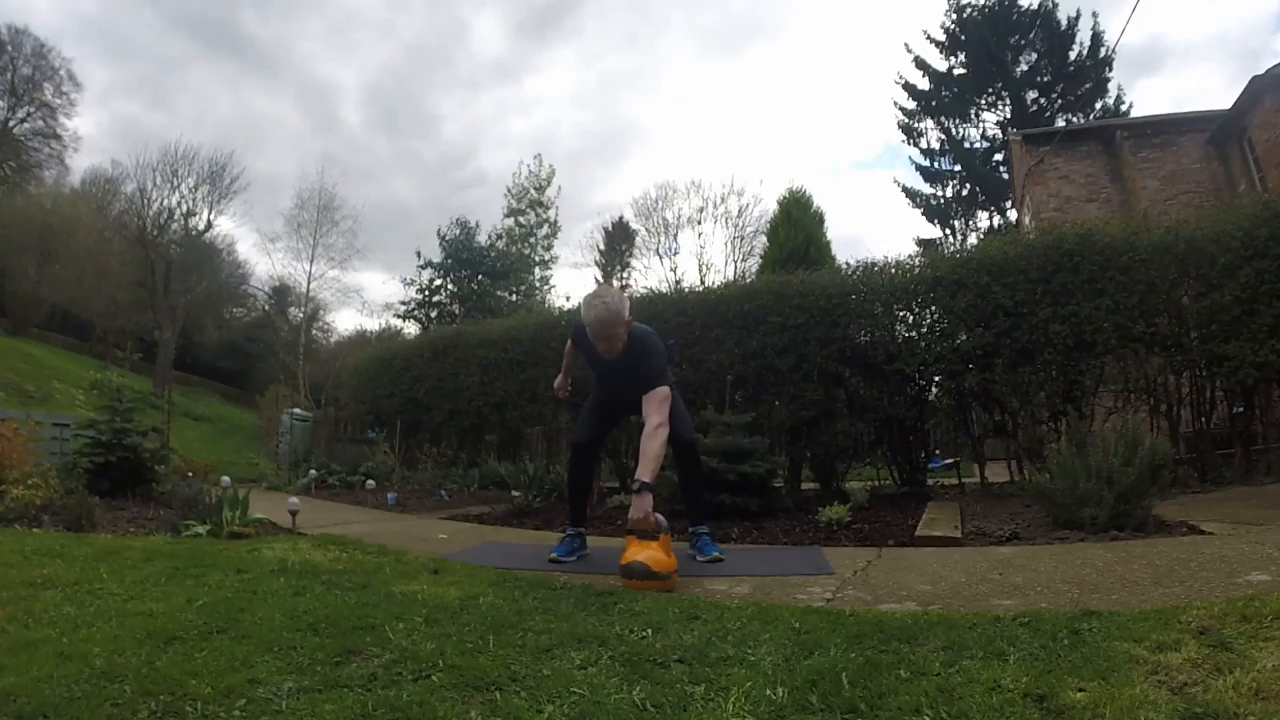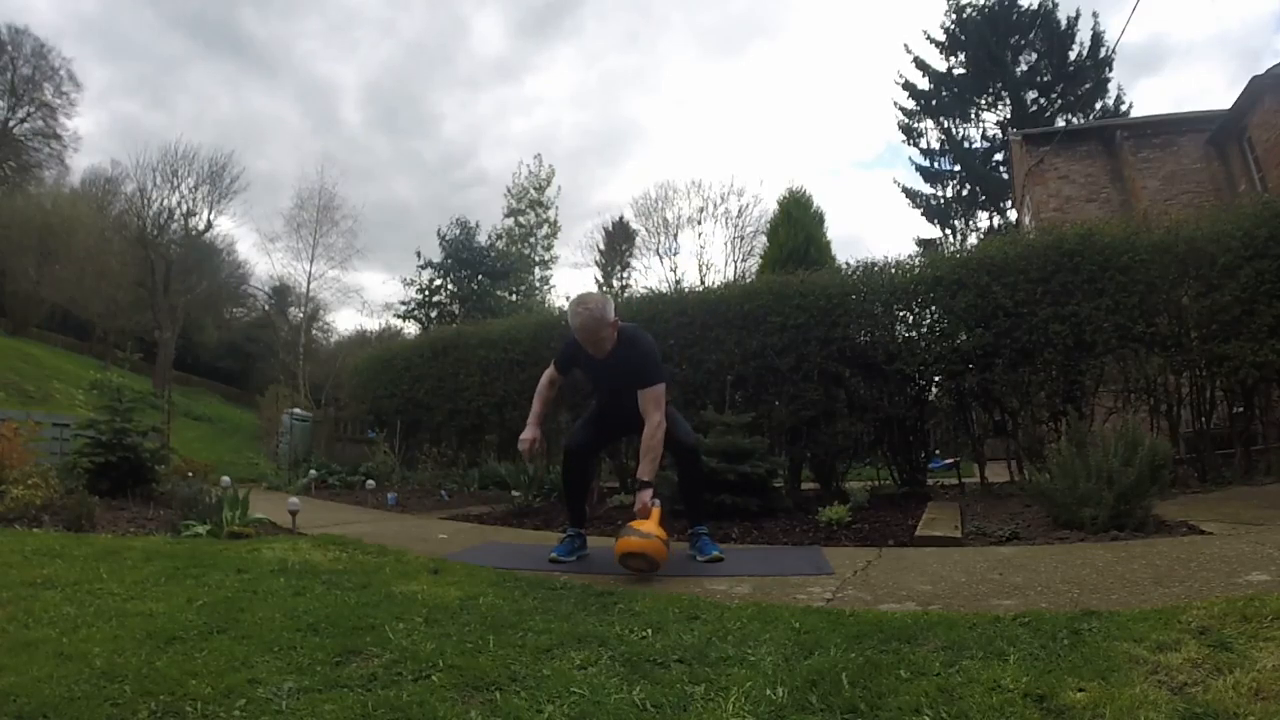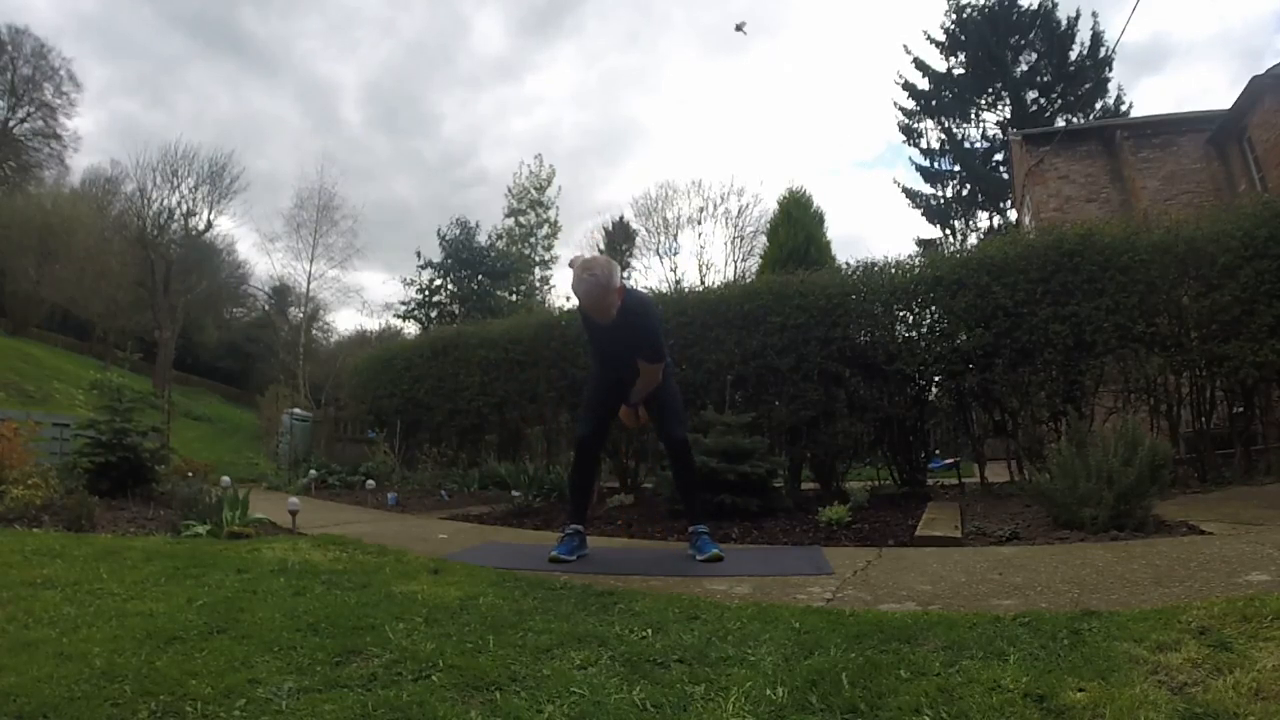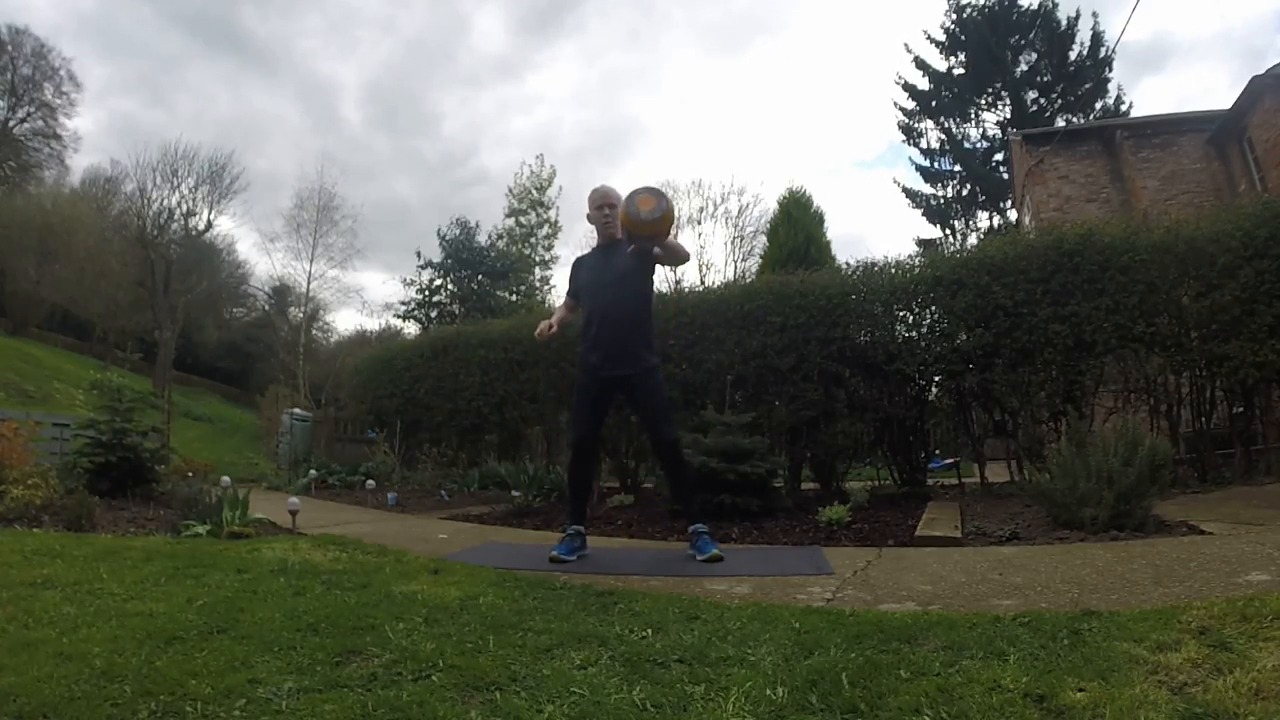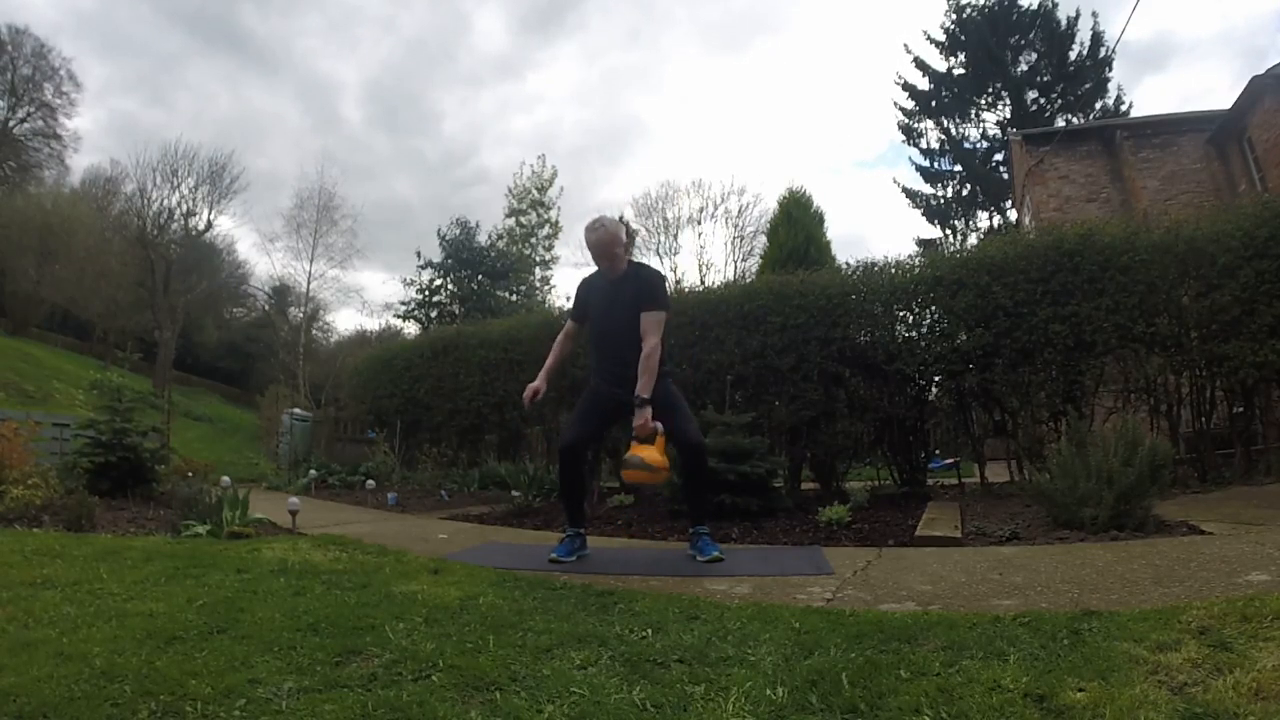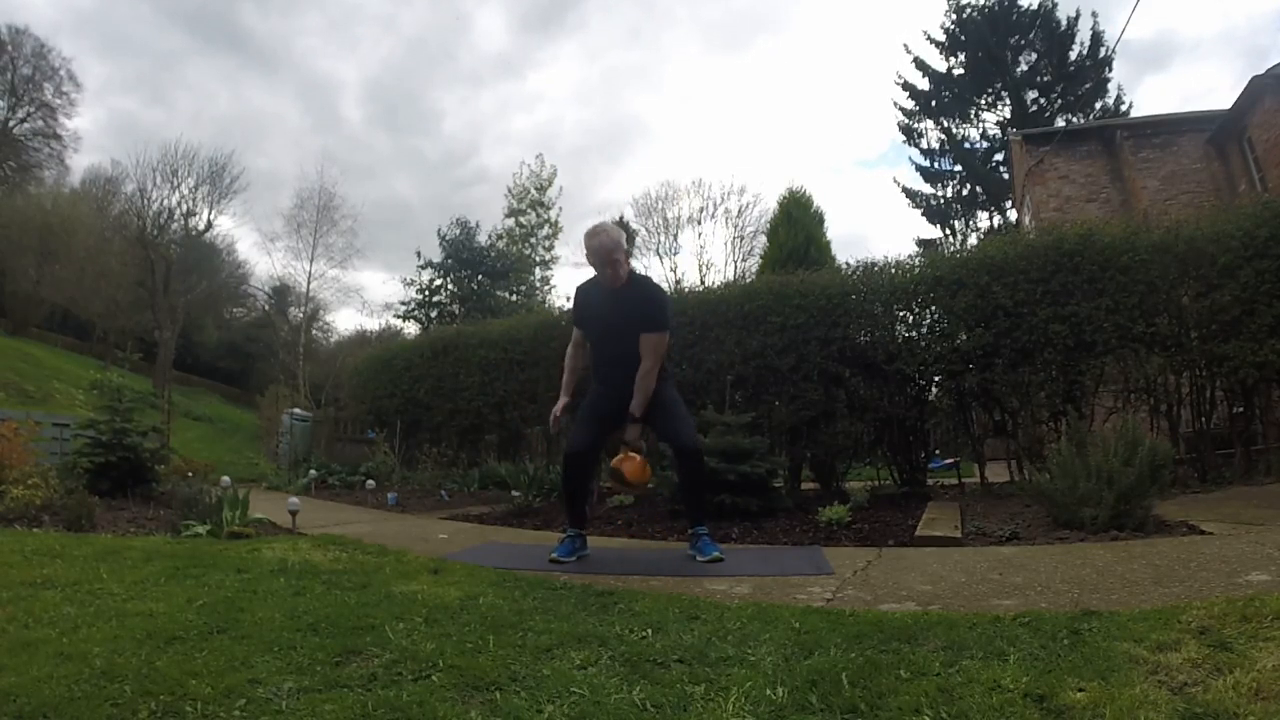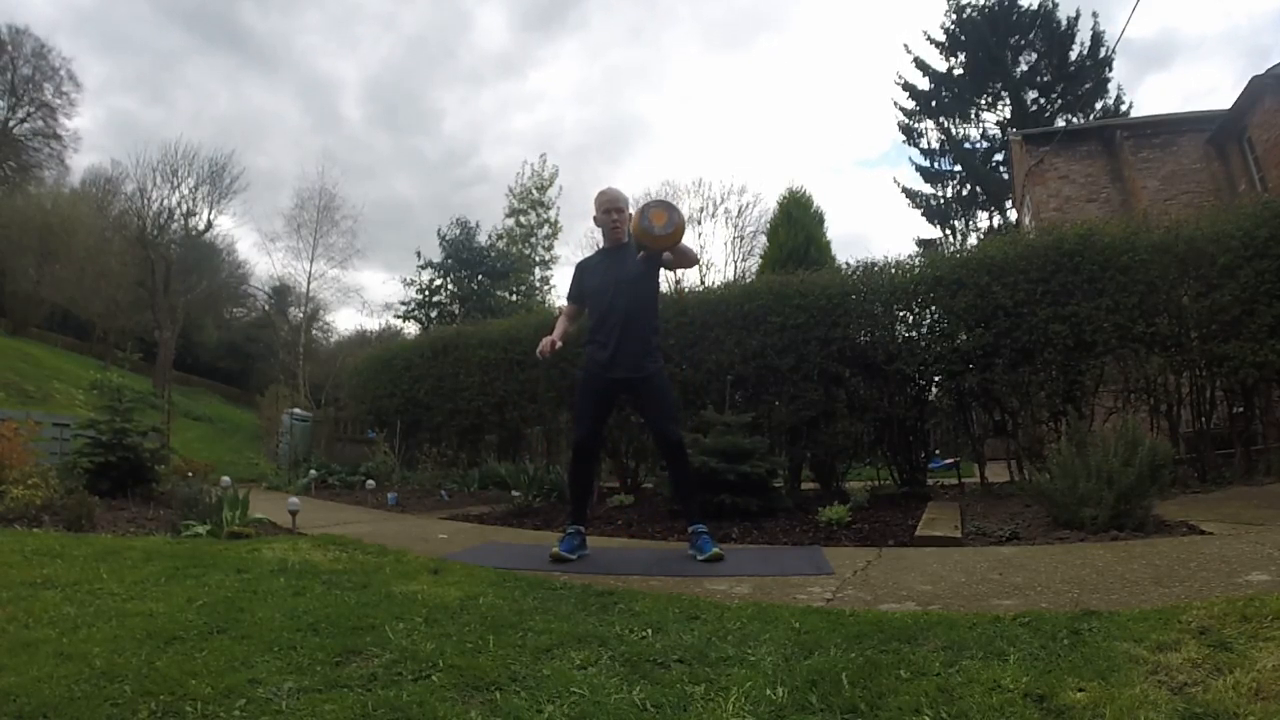
dt=0.7s
person 1, frame 1
left shoulder: (648, 347)
right shoulder: (583, 332)
left elbow: (657, 423)
left wrist: (642, 489)
right wrist: (564, 376)
left hip: (653, 393)
right hip: (608, 392)
left knee: (685, 442)
right knee: (582, 445)
left ankle: (699, 533)
right ankle: (575, 534)
person 1, frame 2
left shoulder: (640, 346)
right shoulder: (576, 345)
left elbow: (654, 419)
right elbow: (550, 380)
left wrist: (644, 485)
right wrist: (533, 425)
left hip: (651, 409)
right hip: (608, 410)
left knee: (687, 447)
right knee: (574, 449)
left ankle: (698, 533)
right ankle: (575, 533)
person 1, frame 3
left shoulder: (644, 317)
right shoulder: (588, 287)
left elbow: (651, 376)
right elbow: (587, 263)
left wrist: (631, 403)
right wrist: (578, 264)
left hip: (650, 380)
right hip: (607, 377)
left knee: (677, 442)
right knee: (585, 442)
left ankle: (698, 532)
right ankle: (574, 533)
person 1, frame 4
left shoulder: (640, 250)
right shoulder: (582, 264)
left elbow: (680, 257)
right elbow: (570, 305)
left wrist: (659, 236)
right wrist: (552, 321)
left hip: (639, 366)
right hip: (593, 368)
left knee: (666, 444)
right knee: (582, 446)
left ankle: (697, 530)
right ankle: (575, 532)
person 1, frame 5
left shoulder: (648, 279)
right shoulder: (588, 287)
left elbow: (652, 342)
right elbow: (568, 333)
left wrist: (645, 401)
right wrist: (543, 376)
left hip: (652, 385)
right hip: (604, 386)
left knee: (693, 445)
right knee: (569, 447)
left ankle: (699, 533)
right ankle: (575, 534)
person 1, frame 6
left shoulder: (650, 294)
right shoulder: (585, 294)
left elbow: (651, 363)
right elbow: (577, 345)
left wrist: (636, 419)
right wrist: (564, 396)
left hip: (652, 388)
right hip: (606, 390)
left knee: (689, 447)
right knee: (575, 453)
left ankle: (699, 533)
right ankle: (575, 534)
person 1, frame 7
left shoulder: (646, 251)
right shoulder: (586, 267)
left elbow: (690, 260)
right elbow: (570, 313)
right wrist: (555, 336)
left hip: (645, 367)
right hip: (599, 368)
left knee: (672, 443)
right knee: (583, 446)
left ankle: (697, 531)
right ankle: (576, 531)
